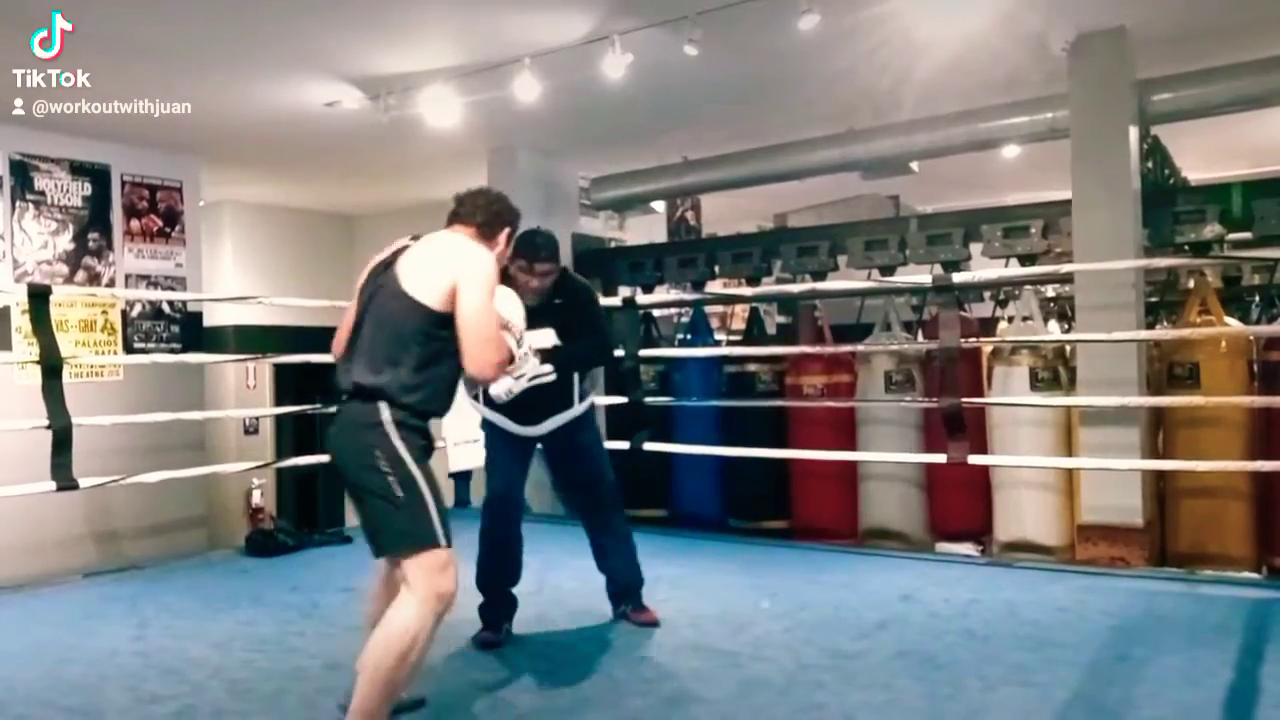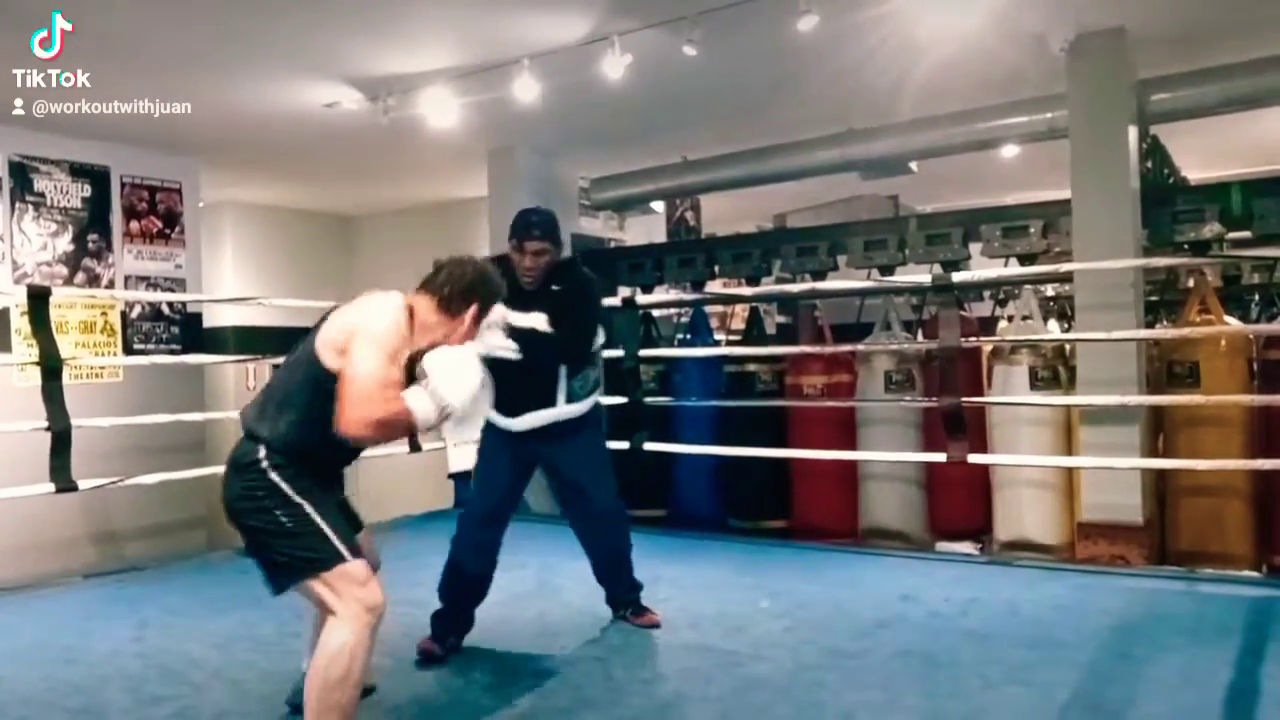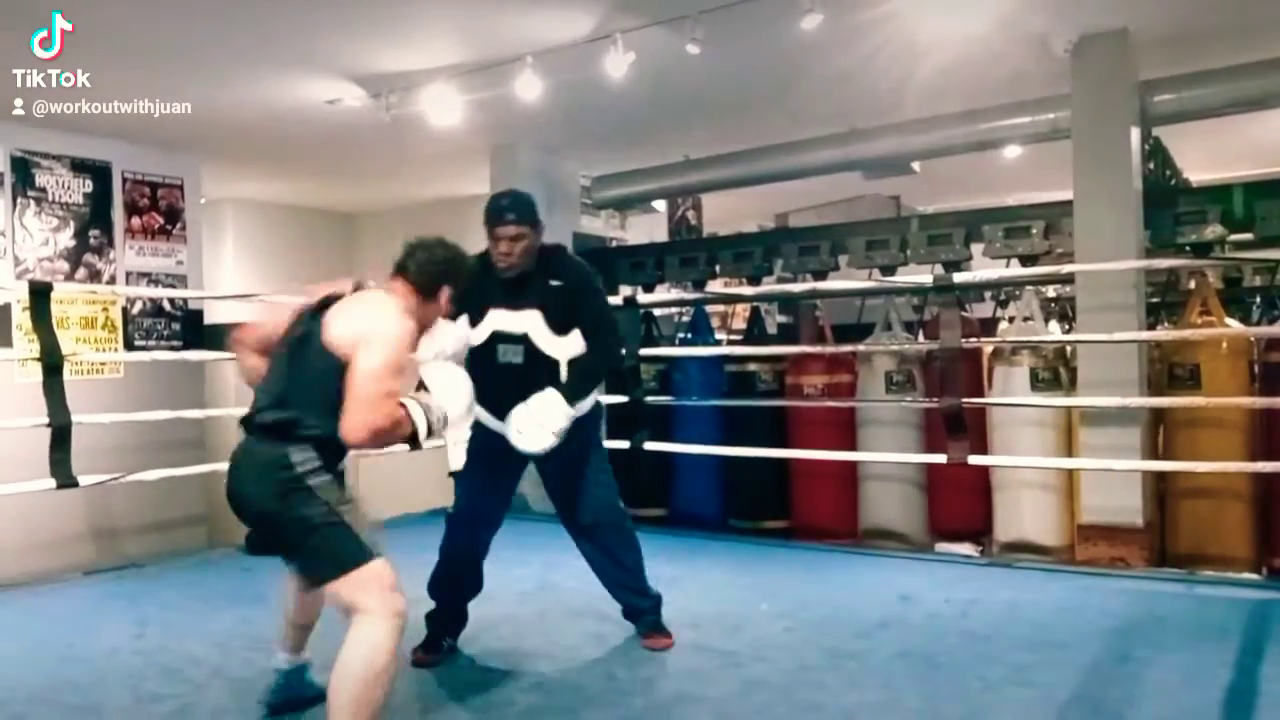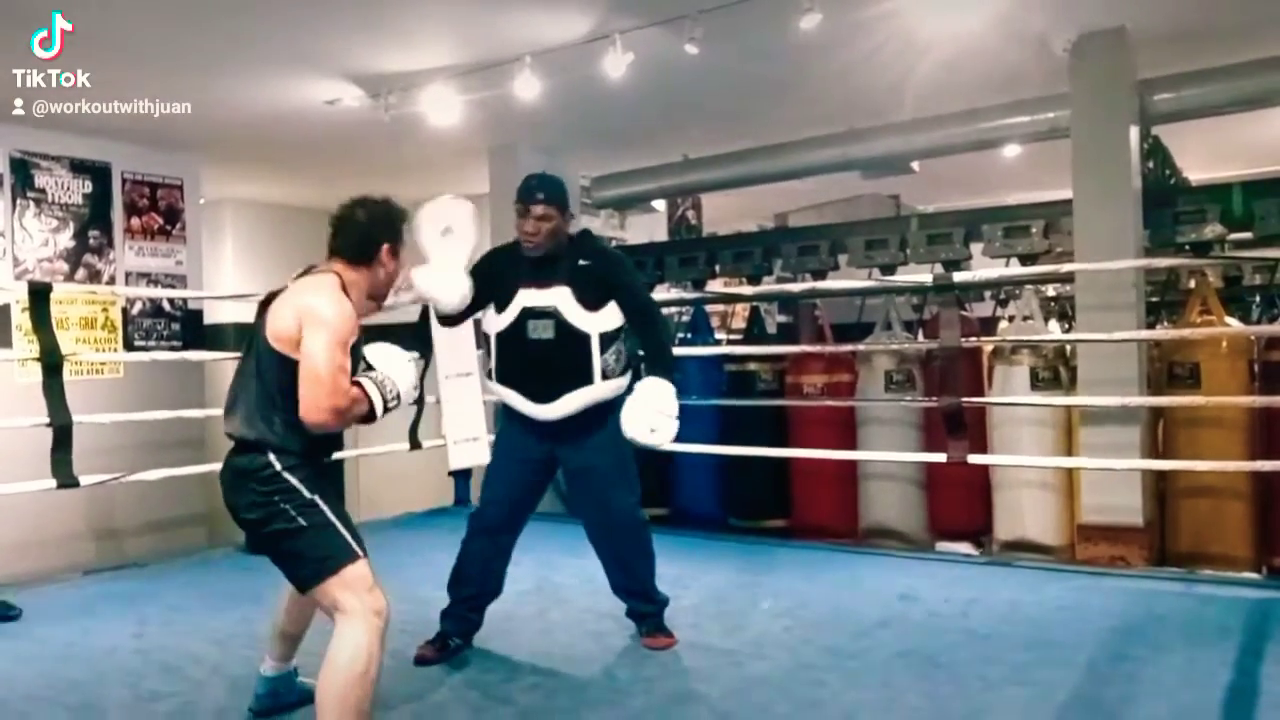
dt=0.5s
person 1, frame 1
left shoulder: (392, 256)
right shoulder: (473, 259)
left elbow: (342, 349)
right elbow: (484, 364)
right wrist: (510, 336)
left hip: (358, 424)
right hip: (386, 428)
left knee: (403, 562)
right knee: (432, 584)
person 1, frame 2
left shoulder: (387, 310)
right shoulder: (387, 320)
right elbow: (359, 422)
right wrist: (432, 406)
left hip: (298, 470)
right hip: (268, 477)
left knee: (359, 559)
right knee: (360, 604)
person 1, frame 3
left shoulder: (336, 297)
right shoulder: (393, 325)
left elbow: (248, 345)
right elbow: (361, 428)
right wrist: (425, 412)
left hip: (256, 469)
right hip: (295, 472)
left knee: (321, 563)
right knee: (380, 608)
left ankle: (289, 678)
person 1, frame 4
left shoulder: (320, 291)
right shoulder: (325, 304)
right elbow: (320, 412)
right wrist: (383, 386)
left hip: (278, 470)
right hip: (275, 474)
left knee: (312, 577)
right knee: (363, 608)
person 2, frame 1
left shoulder: (575, 293)
left elbow: (602, 347)
left wrist: (545, 361)
left hip: (569, 414)
right hip: (505, 420)
left knee: (601, 499)
right knee: (501, 508)
left ankle: (626, 597)
right ankle: (496, 614)
person 2, frame 2
left shoulder: (578, 284)
left elbow: (576, 345)
left wrist: (510, 331)
left hip: (570, 424)
right hip: (505, 425)
left knee: (601, 511)
right knee: (478, 520)
left ankle: (625, 599)
right ankle: (450, 624)
person 2, frame 3
left shoulder: (570, 275)
right shoulder: (471, 274)
left elbow: (607, 345)
right elbow: (434, 328)
left wrist: (565, 398)
right wrist: (437, 335)
left hip: (565, 423)
right hip: (494, 424)
left knee: (600, 518)
right knee: (466, 525)
left ankle: (646, 613)
right ankle: (443, 628)
person 2, frame 4
left shoulder: (599, 261)
right shoulder: (499, 264)
left elbow: (647, 318)
right elbow: (452, 314)
left wrist: (658, 378)
right wrist: (443, 281)
left hip: (594, 420)
right hip: (522, 421)
left knee: (616, 518)
right knee: (491, 520)
left ankle: (649, 615)
right ankle: (456, 626)
